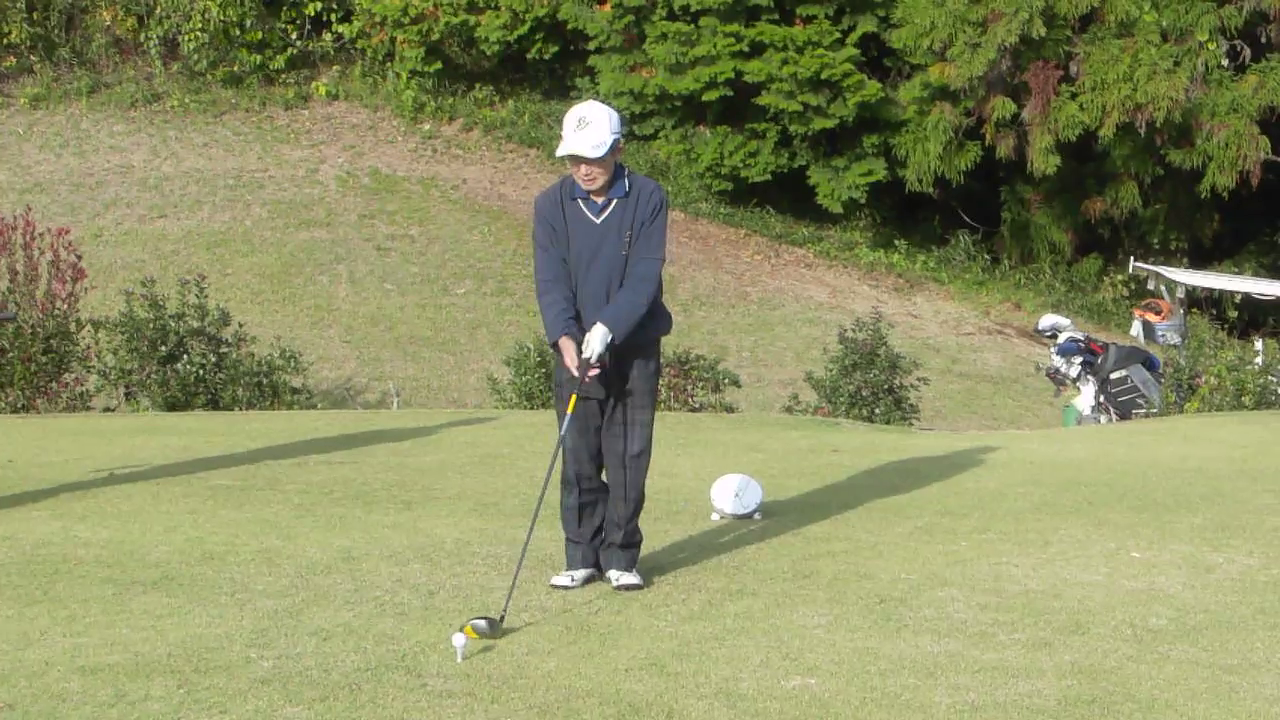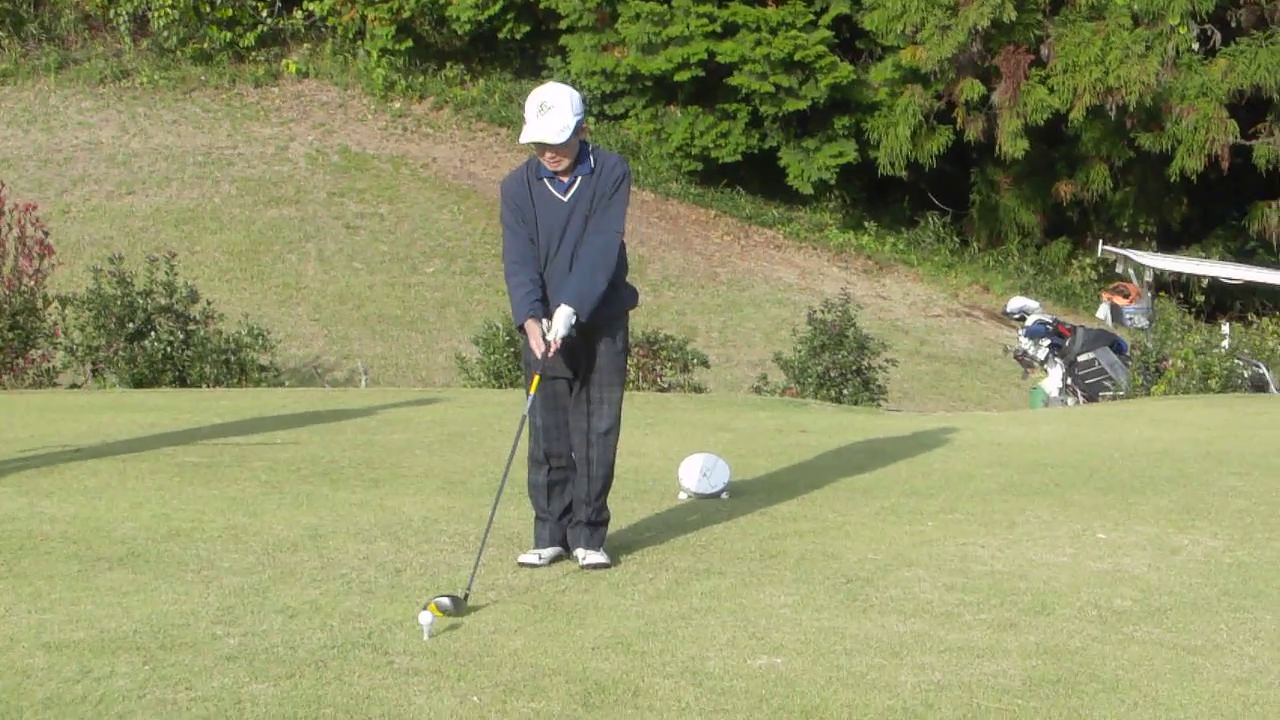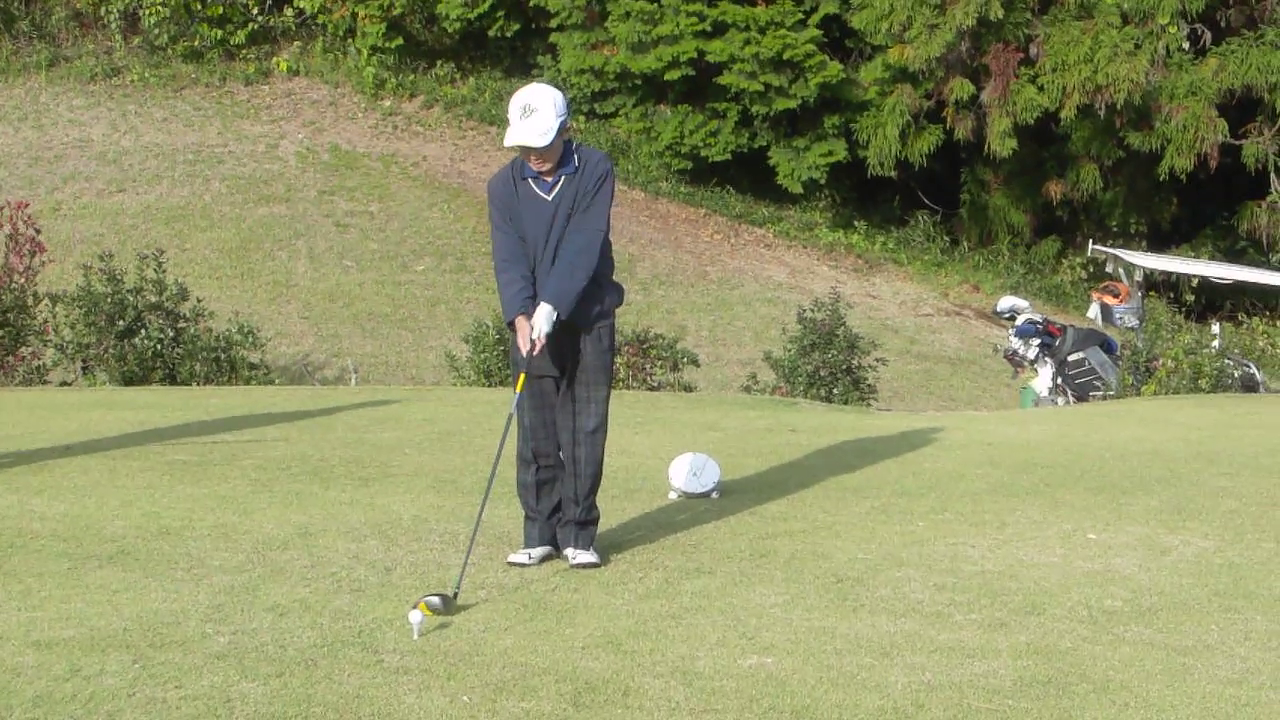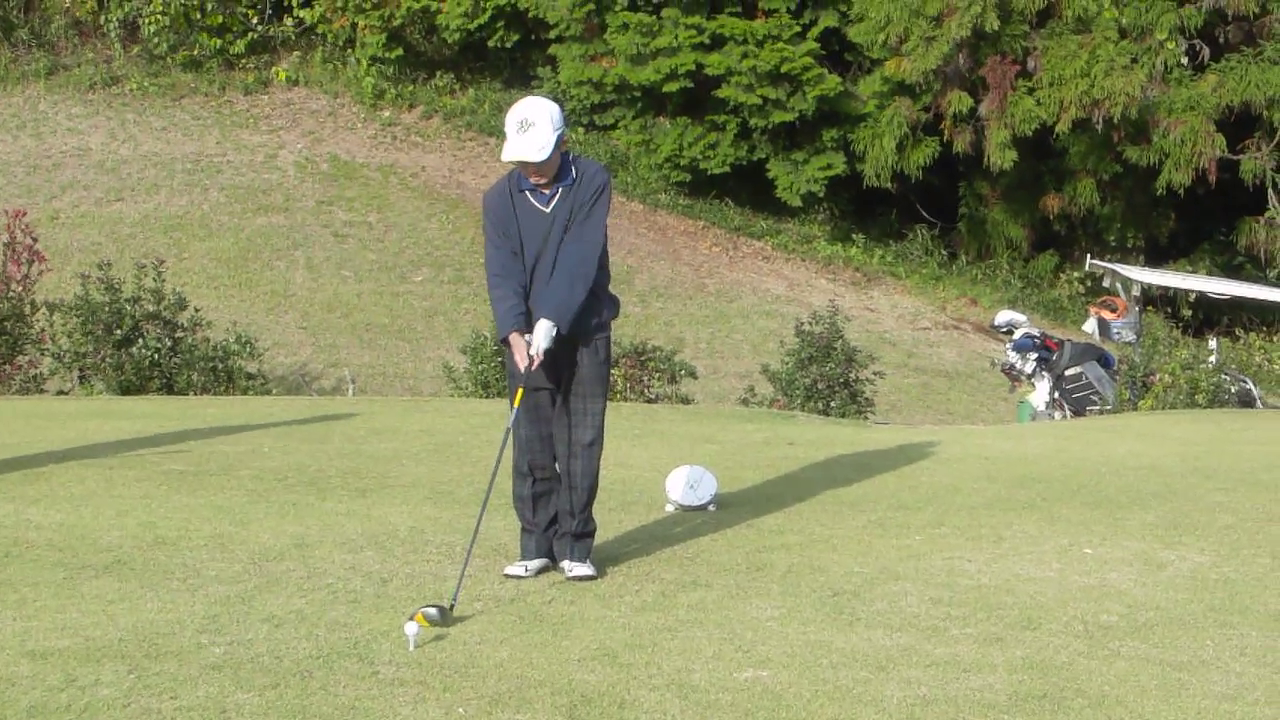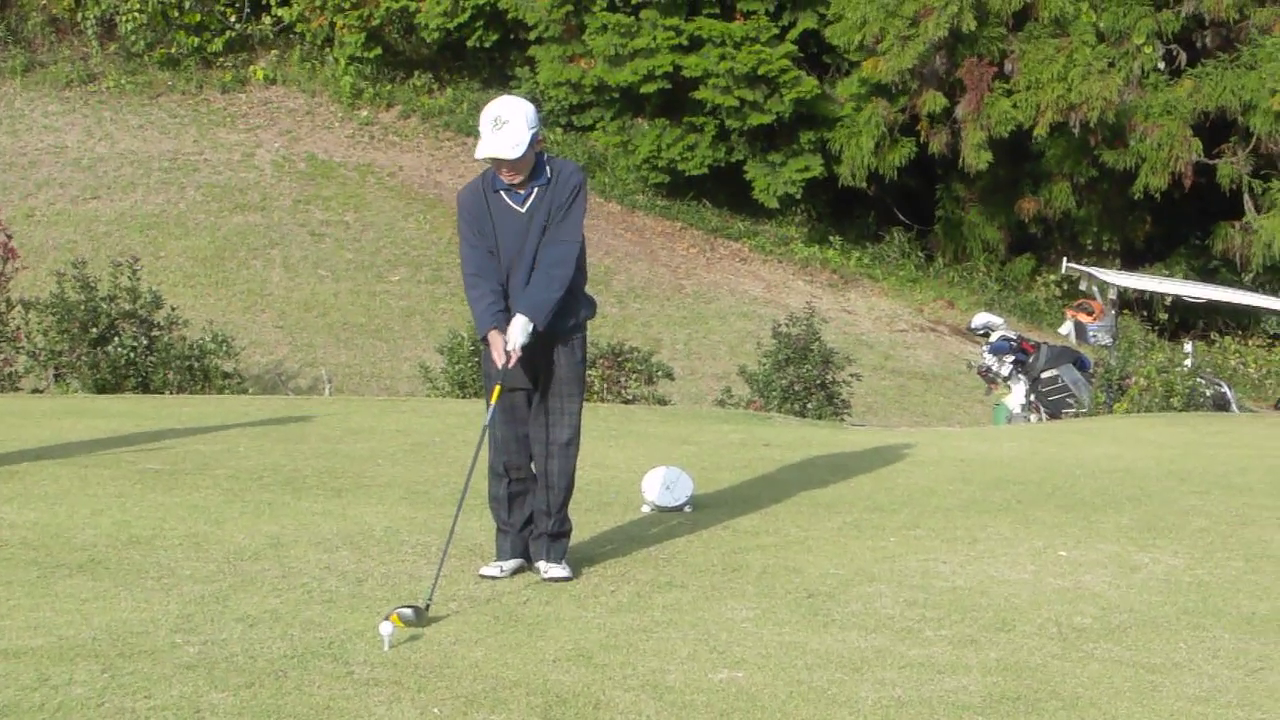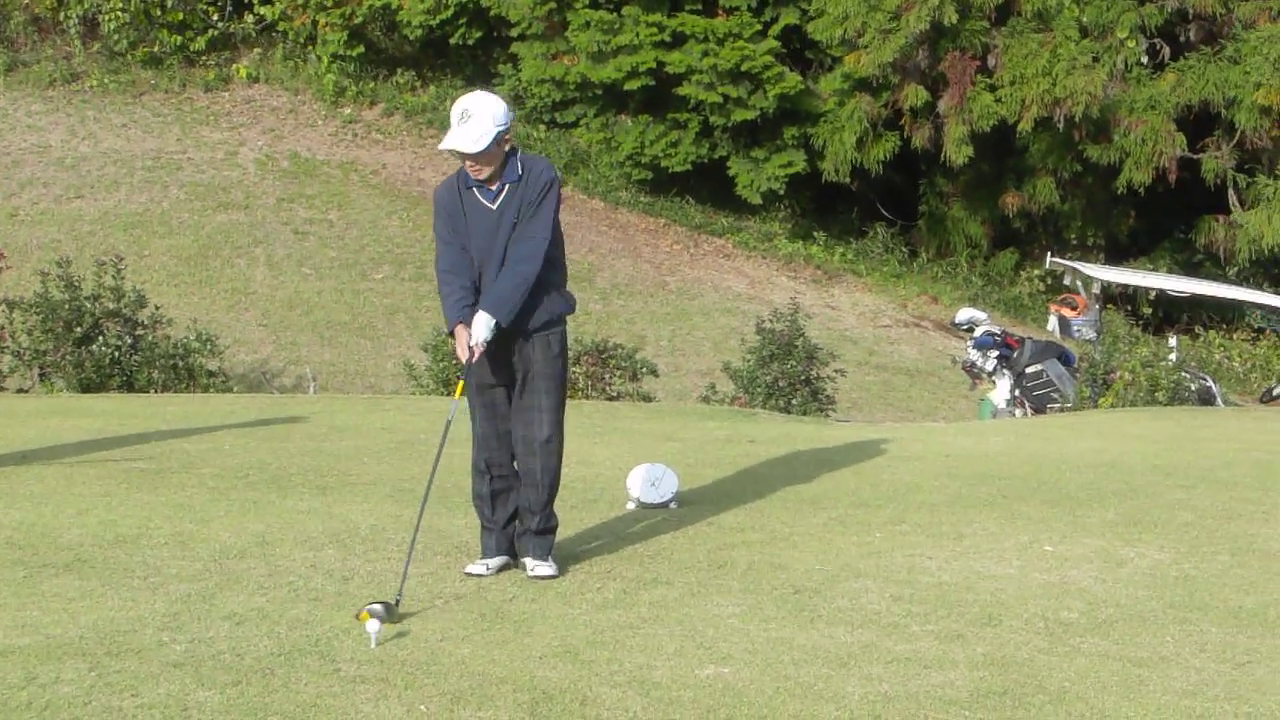
dt=0.3s
person 1, frame 1
left shoulder: (648, 198)
right shoulder: (551, 204)
left elbow: (645, 274)
right elbow: (550, 280)
left wrist: (608, 328)
right wrist: (564, 338)
left hip: (635, 347)
right hip: (576, 348)
left knee: (628, 457)
right knee: (579, 458)
left ankle: (620, 556)
right ankle: (582, 556)
person 1, frame 2
left shoulder: (612, 172)
right shoulder: (517, 185)
left elbow: (602, 248)
right elbow: (519, 260)
left wrist: (571, 309)
right wrist: (530, 320)
left hip: (602, 324)
right hip: (543, 327)
left knee: (596, 433)
right knee: (548, 436)
left ankle: (588, 535)
right ankle: (550, 534)
person 1, frame 3
left shoulder: (595, 170)
right shoulder: (503, 185)
left elbow: (582, 248)
right elbow: (509, 258)
left wrist: (552, 308)
right wrist: (521, 317)
left hip: (588, 321)
right hip: (532, 324)
left knee: (584, 432)
right knee: (536, 434)
left ankle: (577, 533)
right ankle: (540, 533)
person 1, frame 4
left shoulder: (592, 181)
right shoulder: (499, 198)
left elbow: (579, 260)
right elbow: (502, 272)
left wrist: (550, 324)
right wrist: (515, 332)
left hip: (584, 333)
right hip: (526, 337)
left knee: (580, 445)
right knee: (532, 447)
left ankle: (574, 546)
right ankle: (536, 545)
person 1, frame 5
left shoulder: (567, 181)
right shoulder: (474, 198)
left elbow: (559, 261)
right elbow: (478, 272)
left wrist: (526, 319)
right wrist: (494, 330)
left hip: (561, 334)
right hip: (503, 336)
left knee: (556, 445)
right knee: (508, 447)
left ankle: (550, 547)
right ankle: (512, 546)
person 1, frame 6
left shoulder: (540, 179)
right shoulder: (449, 194)
left elbow: (527, 259)
right elbow: (452, 267)
left wrist: (489, 317)
right wrist: (461, 324)
left hip: (539, 329)
right hip: (481, 334)
left knee: (539, 441)
right knee: (491, 445)
left ankle: (536, 544)
right ankle: (497, 543)
